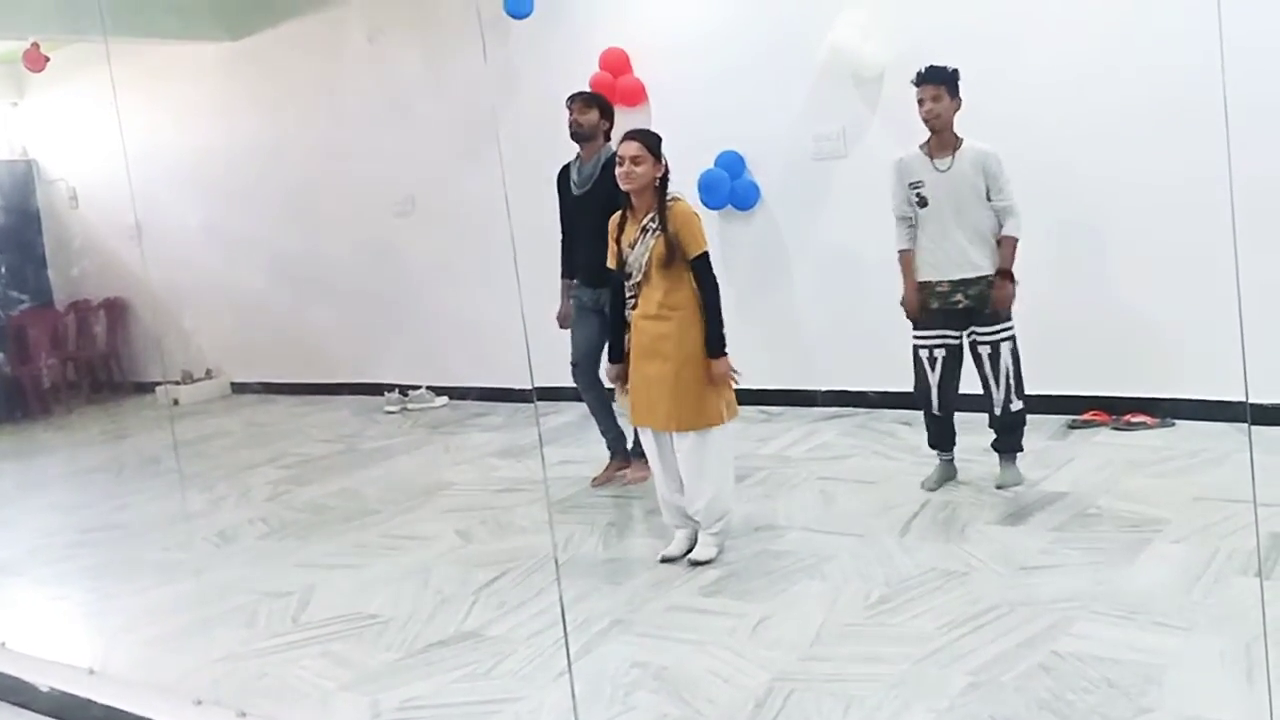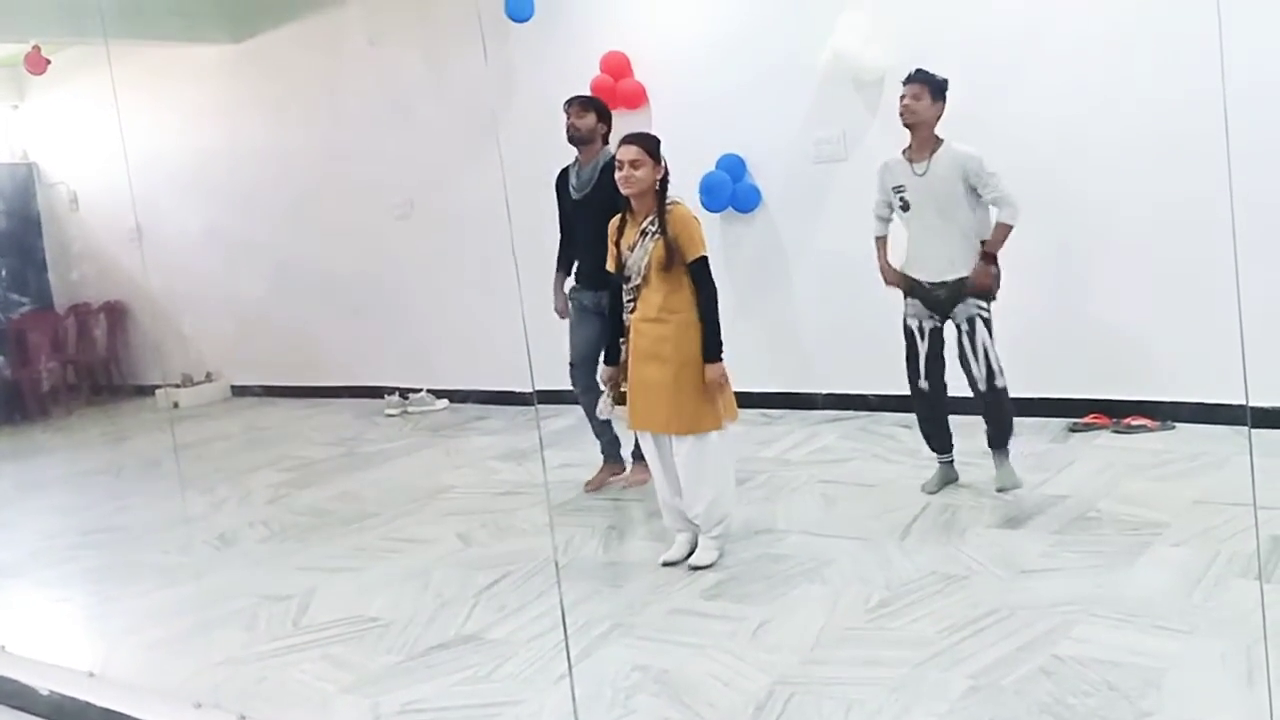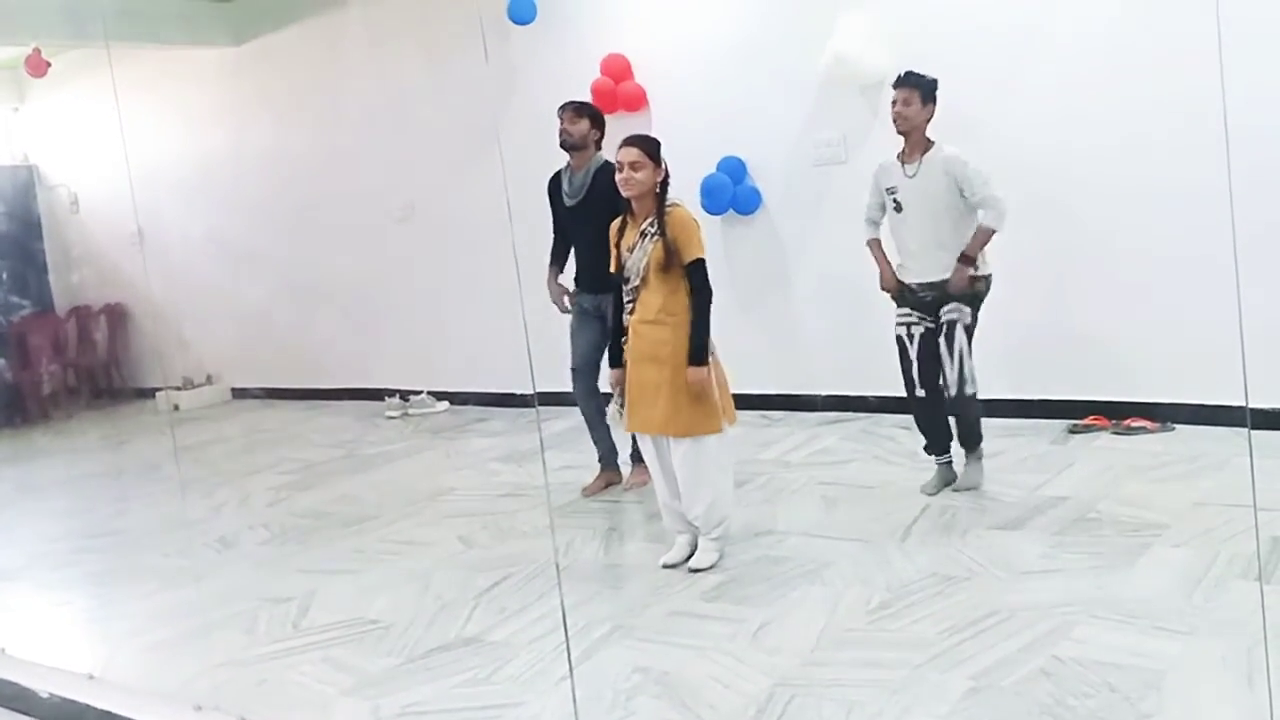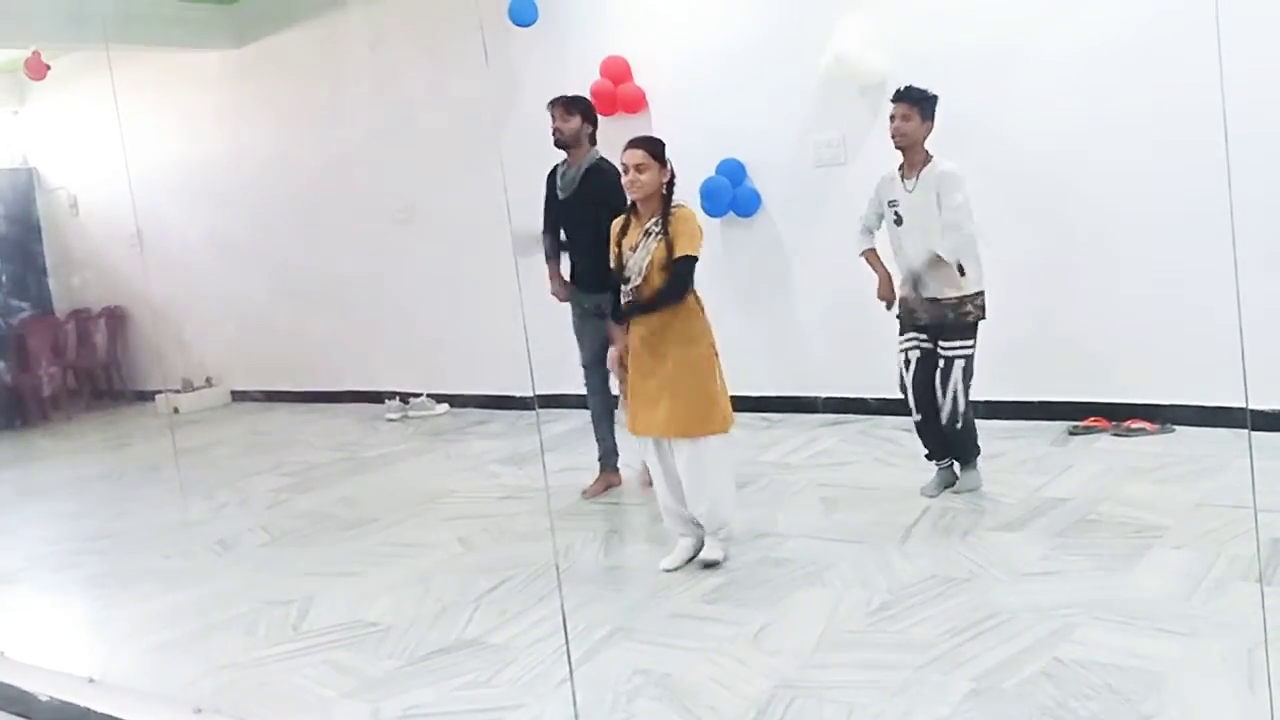
dt=0.2s
person 1, frame 1
left shoulder: (679, 215)
right shoulder: (618, 224)
left elbow: (707, 283)
right elbow: (618, 293)
left wrist: (718, 350)
right wrist: (616, 354)
left hip: (684, 341)
right hip: (644, 346)
left knee: (696, 436)
right knee: (658, 440)
left ankle: (710, 528)
right ankle: (682, 526)
person 1, frame 2
left shoulder: (678, 218)
right shoulder: (618, 227)
left elbow: (705, 288)
right elbow: (617, 296)
left wrist: (713, 355)
right wrist: (612, 358)
left hip: (683, 345)
right hip: (643, 349)
left knee: (697, 441)
right knee: (657, 444)
left ankle: (711, 532)
right ankle: (683, 530)
person 1, frame 3
left shoulder: (677, 220)
right shoulder: (619, 229)
left elbow: (701, 291)
right elbow: (620, 298)
left wrist: (698, 357)
right wrist: (616, 360)
left hip: (681, 348)
right hip: (641, 351)
left knee: (694, 444)
right knee: (656, 446)
left ankle: (710, 536)
right ankle: (683, 532)
person 1, frame 4
left shoulder: (680, 220)
right shoulder: (620, 228)
left elbow: (677, 287)
left wrist: (621, 318)
right wrist: (619, 338)
left hip: (683, 347)
right hip: (643, 351)
left knee: (696, 444)
right knee: (658, 447)
left ankle: (715, 534)
right ankle: (686, 535)
person 2, frame 1
left shoulder: (983, 158)
right shoulder: (906, 166)
left elbow: (1008, 219)
right elbow: (904, 230)
left wrist: (1004, 275)
right wrist: (909, 285)
left hip: (984, 285)
right hip: (933, 289)
left knee: (1002, 376)
right knee: (932, 383)
left ankle: (1008, 457)
right ankle: (945, 459)
person 2, frame 2
left shoulder: (963, 160)
right shoulder: (890, 169)
left elbow: (1006, 206)
right elbow: (881, 218)
left wrist: (988, 259)
right wrist: (883, 262)
left hip: (968, 280)
right hip: (919, 284)
left knee: (983, 367)
right knee: (923, 376)
left ankle: (1001, 455)
right ankle: (944, 462)
person 2, frame 3
left shoulder: (950, 162)
right shoulder: (885, 171)
left elbow: (993, 209)
right elbow: (871, 221)
left wrist: (967, 261)
right wrist: (883, 266)
left hip: (958, 282)
right hip: (911, 287)
left knee: (954, 372)
right knee: (918, 380)
left ankle: (972, 454)
right ankle: (942, 463)
person 2, frame 4
left shoulder: (945, 176)
right shoulder: (887, 184)
left elbow: (956, 237)
right elbow: (865, 231)
left wrist: (919, 276)
right wrist: (883, 276)
left hip: (957, 300)
right hip: (914, 302)
left knee: (951, 391)
right knee: (916, 391)
left ankle: (969, 462)
right ankle: (943, 466)
person 3, frame 1
left shoulder: (618, 170)
right shoulder: (566, 175)
right wrist: (566, 294)
right hip: (585, 290)
right knee: (582, 370)
left ankle: (641, 455)
right ankle: (618, 453)
person 3, frame 2
left shoulder: (618, 173)
right shoulder: (565, 178)
right wrist: (559, 283)
right hip: (585, 292)
right knee: (581, 372)
left ankle: (641, 458)
right ankle: (611, 457)
person 3, frame 3
left shoulder: (612, 177)
right shoulder: (557, 184)
right wrist: (553, 275)
right hip: (585, 297)
right knee: (582, 380)
left ankle: (641, 460)
right ankle: (608, 466)
person 3, frame 4
left shoulder: (603, 174)
right shoulder: (556, 177)
left elbow: (611, 236)
right elbow: (551, 228)
left wrist: (556, 250)
right wrist: (554, 273)
left hip: (616, 291)
right hip: (583, 293)
right knee: (595, 379)
right ankle: (608, 468)
